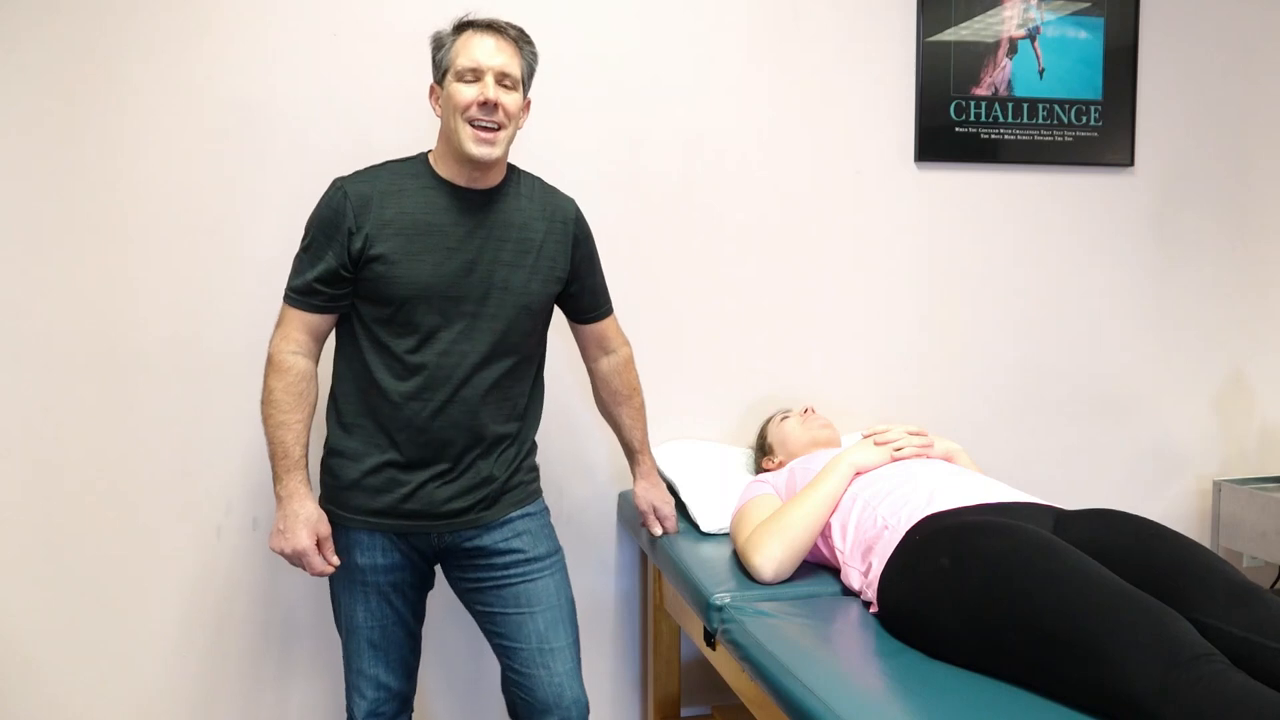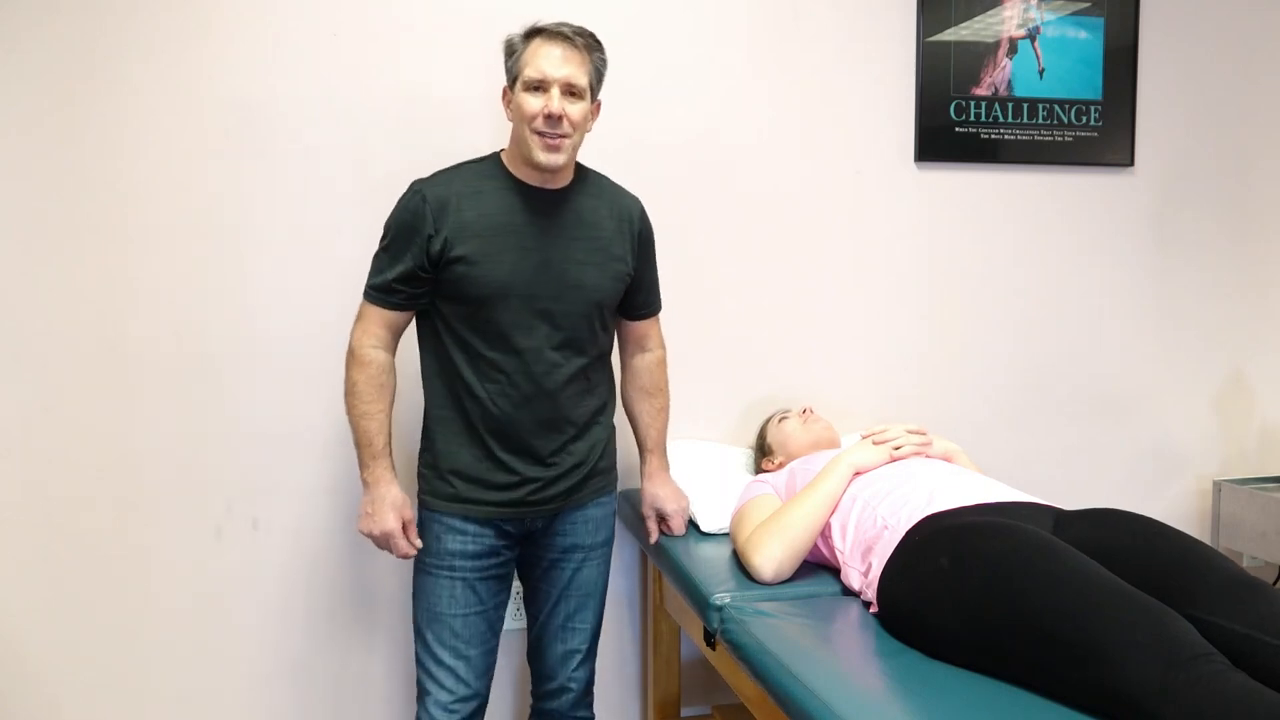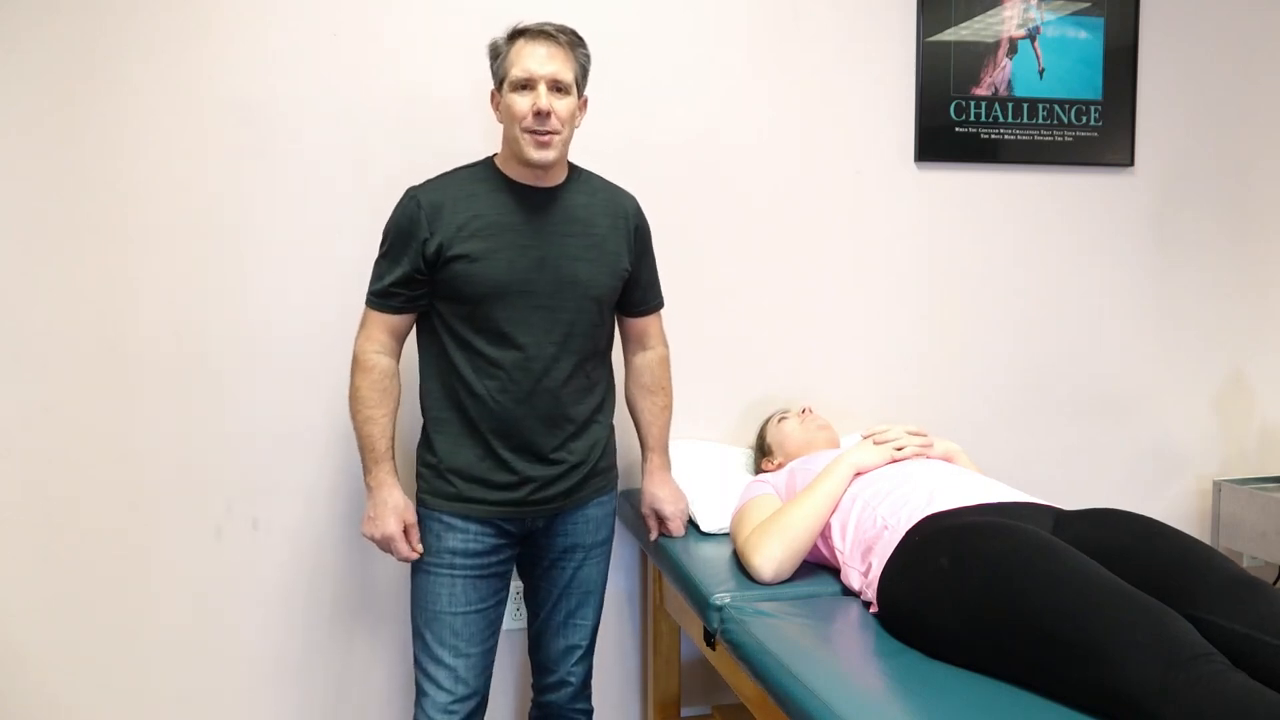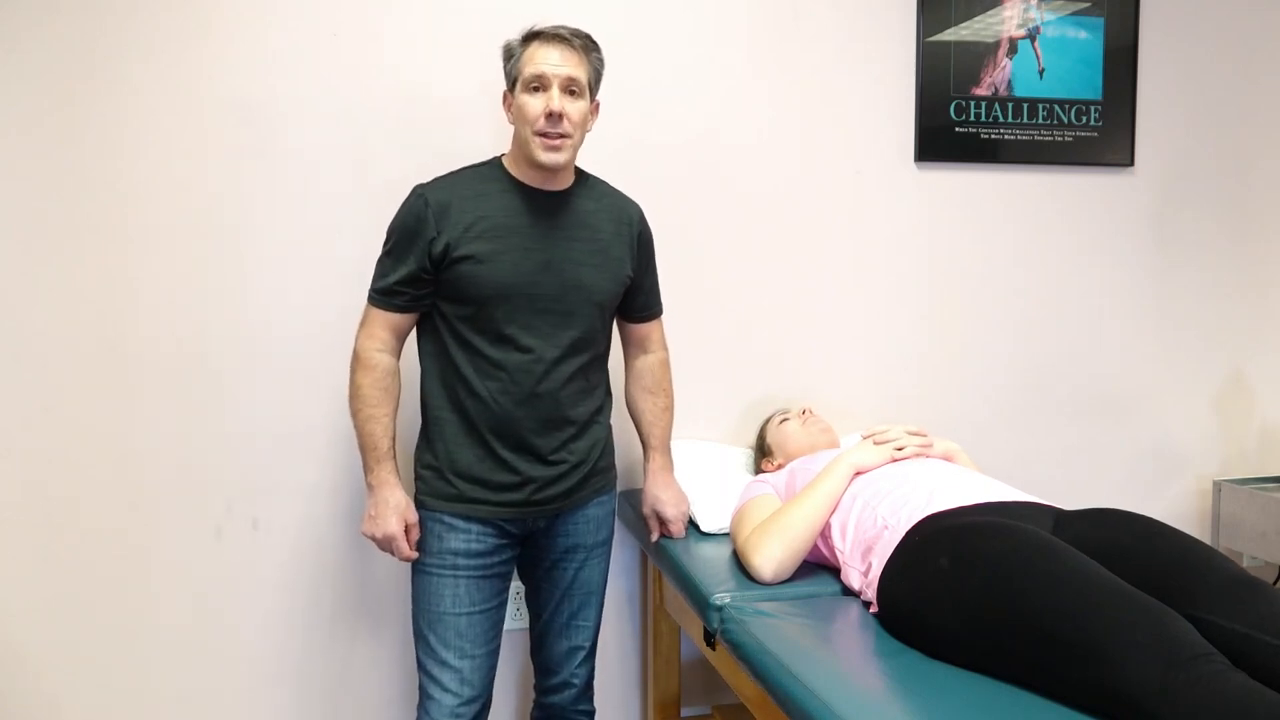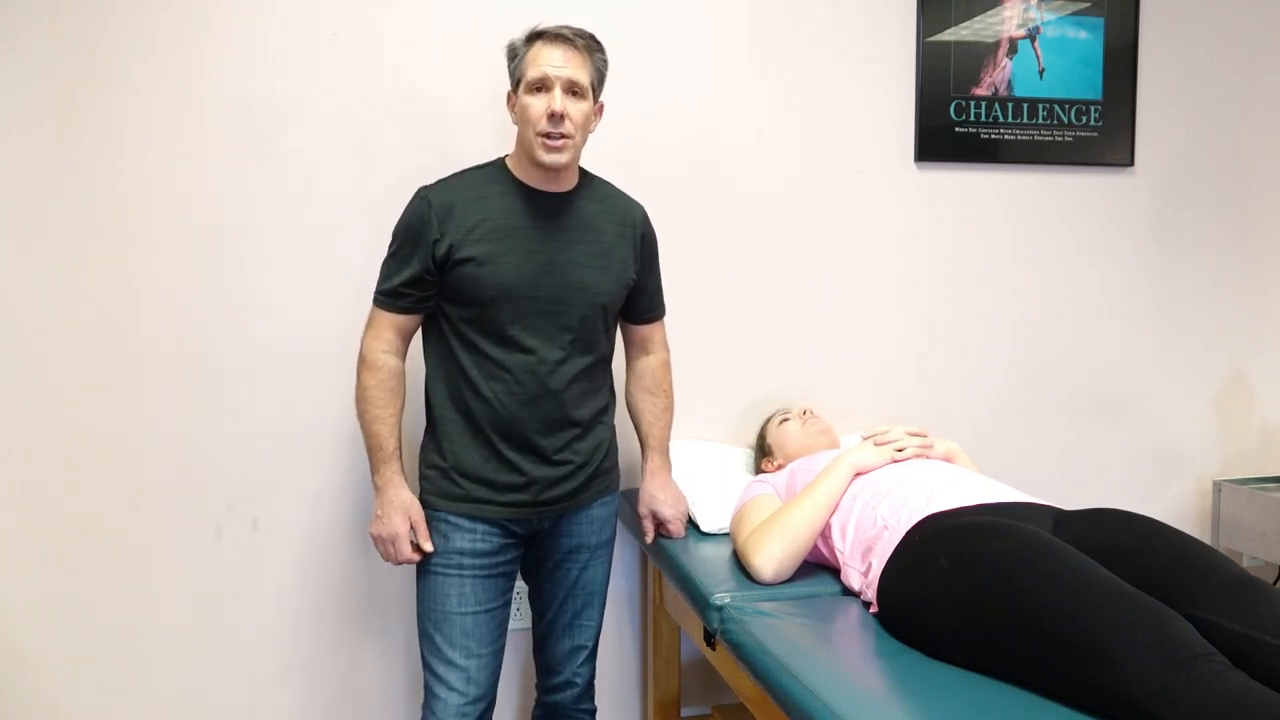
dt=1s
person 1, frame 1
left shoulder: (556, 219)
right shoulder: (357, 203)
left elbow: (606, 350)
right elbow: (294, 350)
left wrist: (644, 467)
right wrist: (293, 492)
left hip: (504, 510)
right hip: (368, 513)
person 1, frame 2
left shoulder: (623, 217)
right shoulder: (436, 204)
left elbow: (642, 350)
right elbow: (372, 345)
left wrist: (655, 469)
right wrist: (378, 479)
left hip: (582, 502)
right hip: (462, 505)
person 1, frame 3
left shoulder: (618, 214)
right shoulder: (432, 209)
left elbow: (645, 348)
right elbow: (377, 350)
left wrist: (656, 469)
right wrist: (381, 483)
left hip: (582, 502)
right hip: (461, 506)
person 1, frame 4
left shoulder: (622, 220)
right shoulder: (439, 208)
left elbow: (646, 351)
right elbow: (378, 347)
left wrist: (659, 469)
right wrist: (382, 482)
left hip: (582, 503)
right hip: (462, 508)
person 1, frame 5
left shoulder: (626, 221)
right shoulder: (443, 209)
left elbow: (647, 351)
right elbow: (384, 349)
left wrist: (656, 470)
right wrist: (388, 484)
left hip: (585, 503)
right hip: (466, 508)
person 2, frame 1
left shoulder: (891, 450)
right shoulder: (771, 483)
right elbow: (767, 560)
left wrist: (950, 452)
right wrist: (847, 462)
right knee: (1174, 664)
person 2, frame 2
left shoulder: (890, 451)
right shoulder: (772, 484)
right elbow: (767, 561)
left wrist: (947, 451)
right wrist: (848, 462)
right knee: (1174, 665)
person 2, frame 3
left shoulder: (888, 452)
right shoulder: (772, 484)
right elbow: (767, 561)
left wrist: (948, 452)
right wrist: (848, 462)
right knee: (1174, 665)
person 2, frame 4
left shoulder: (896, 451)
right shoulder: (772, 483)
right elbow: (767, 561)
left wrist: (949, 453)
right wrist: (848, 461)
right knee: (1176, 665)
person 2, frame 5
left shoulder: (894, 454)
right shoulder: (772, 483)
right elbow: (767, 561)
left wrist: (949, 453)
right wrist: (848, 462)
right knee: (1177, 666)
